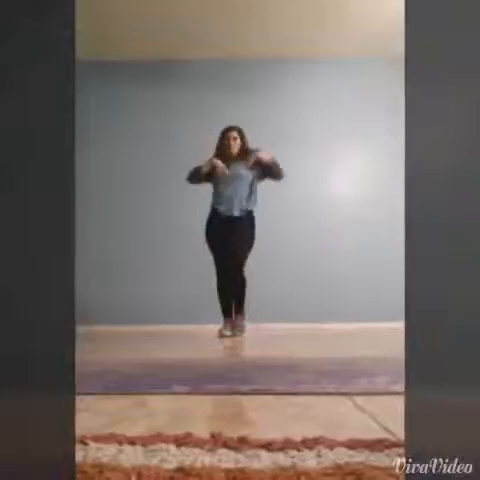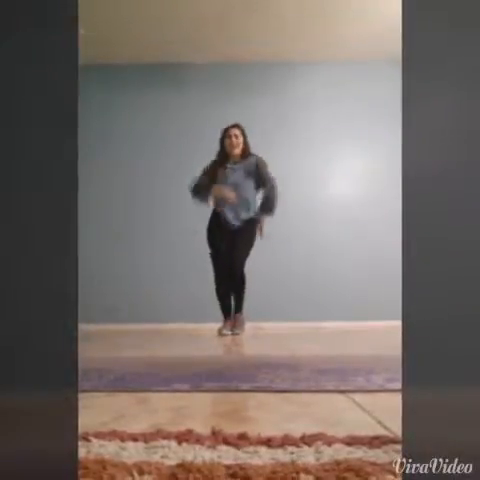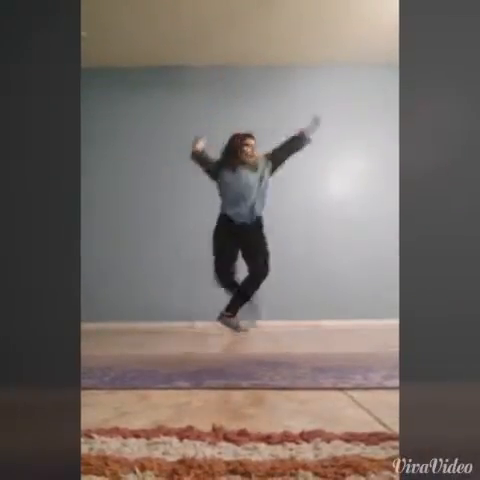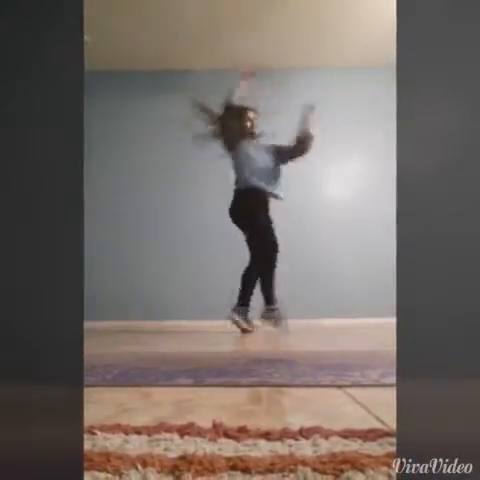
dt=1s
person 1, frame 1
left shoulder: (253, 162)
right shoulder: (216, 165)
left elbow: (278, 174)
right elbow: (192, 178)
left wrist: (267, 158)
right wrist: (207, 167)
left hip: (244, 221)
right hip: (218, 221)
left knee: (236, 268)
right knee: (222, 271)
left ankle: (240, 316)
right ankle: (227, 319)
person 1, frame 2
left shoulder: (255, 163)
right shoulder: (215, 167)
left elbow: (270, 188)
right elbow: (197, 190)
left wrist: (262, 216)
right wrist: (216, 192)
left hip: (245, 224)
right hip: (219, 224)
left knee: (237, 269)
right knee: (221, 271)
left ankle: (239, 315)
right ankle: (227, 318)
person 1, frame 3
left shoulder: (263, 166)
right shoulder: (221, 170)
left elbow: (288, 147)
right elbow: (197, 154)
left wrist: (308, 131)
right wrist: (200, 143)
left hip: (252, 227)
right hip: (227, 226)
left knee: (260, 272)
right knee: (224, 274)
left ankle: (229, 314)
person 1, frame 4
left shoulder: (267, 149)
right shoulder: (235, 144)
left elbow: (299, 149)
right elbow: (228, 111)
left wrist: (306, 124)
right wrist: (243, 82)
left hip: (261, 202)
right hip: (247, 202)
left knee: (260, 256)
right knee: (268, 250)
left ankle: (241, 309)
right ankle: (271, 307)
